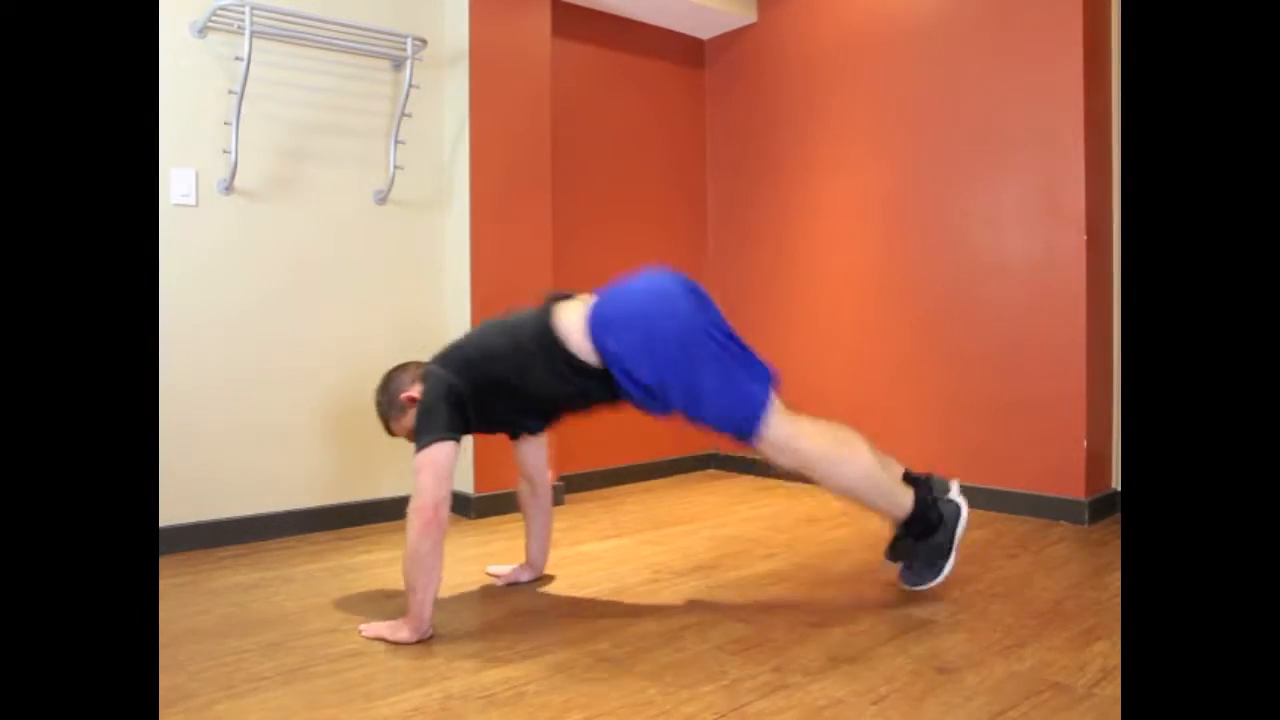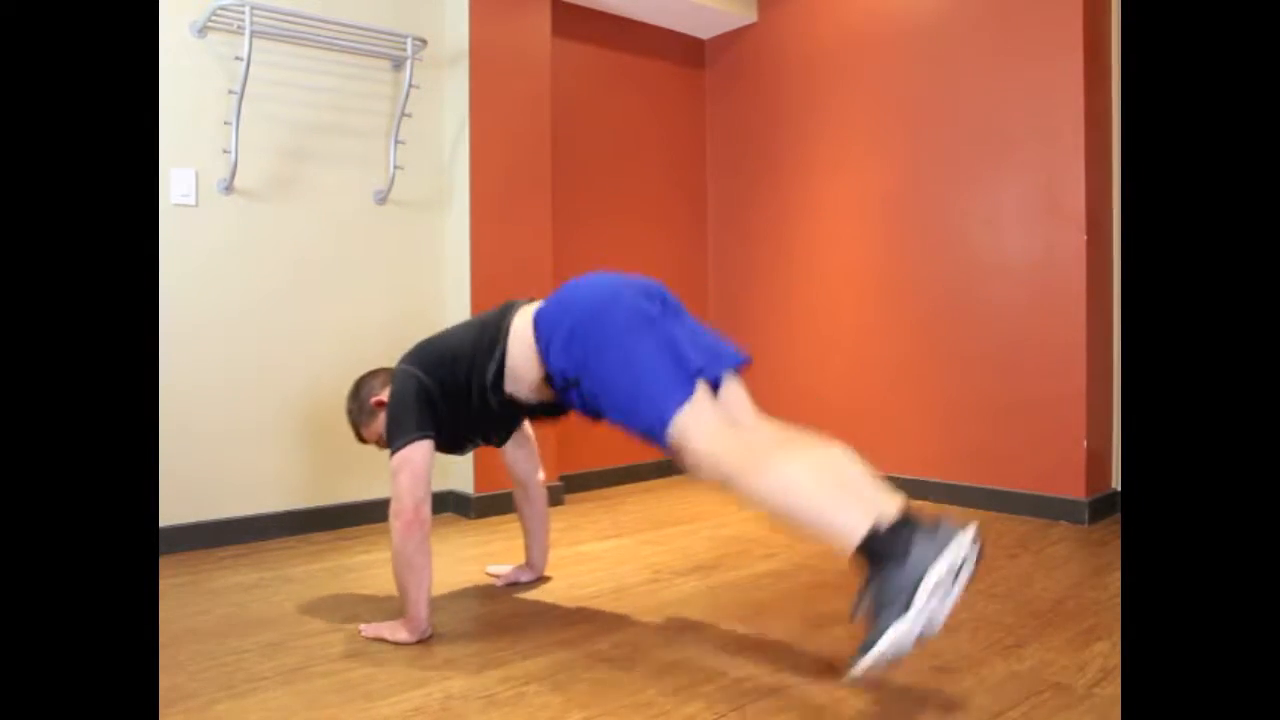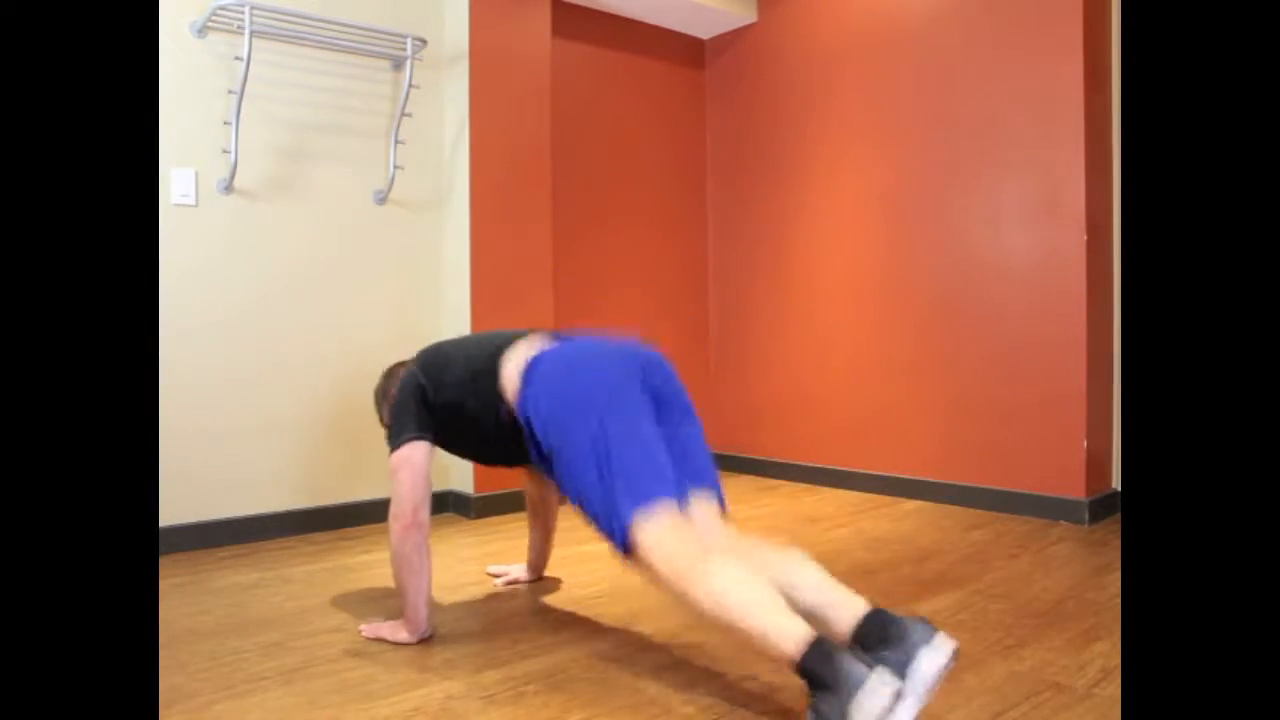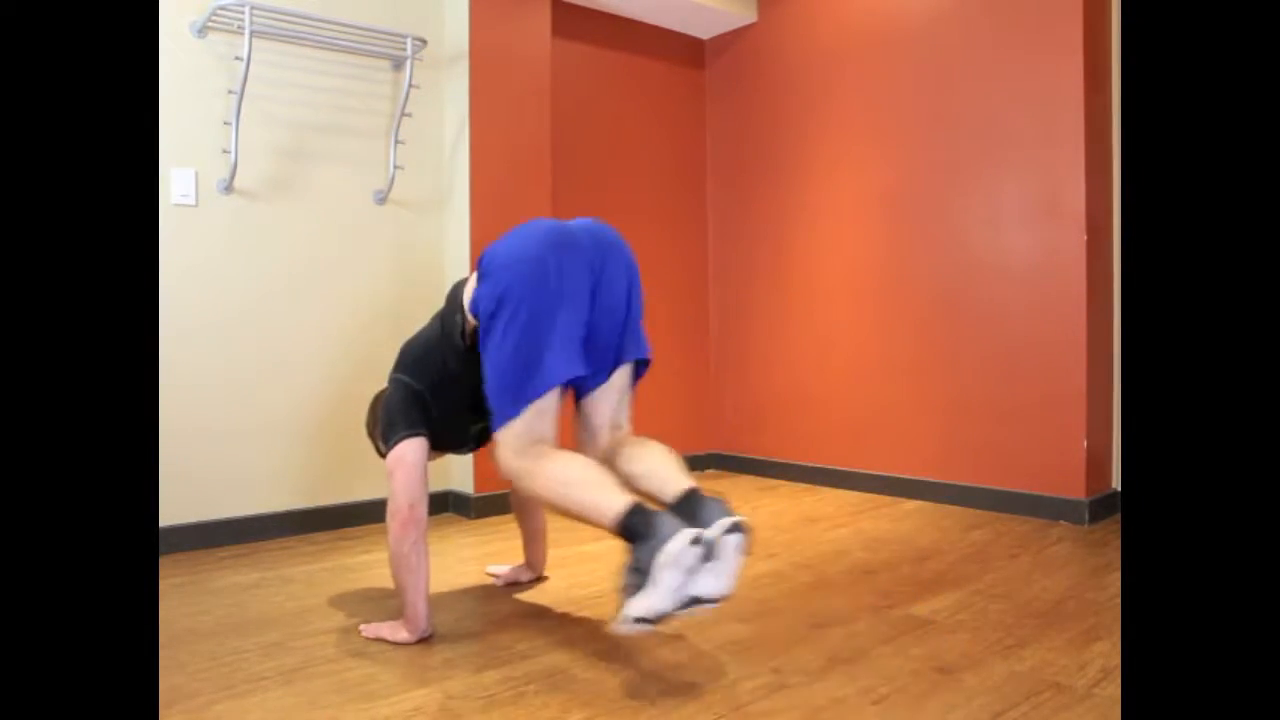
dt=0.3s
person 1, frame 1
left shoulder: (443, 391)
right shoulder: (481, 385)
left elbow: (429, 509)
right elbow: (536, 468)
left wrist: (415, 621)
right wrist: (533, 562)
left hip: (646, 325)
right hip: (654, 308)
left knee: (782, 442)
right knee: (779, 432)
left ankle: (928, 514)
right ankle: (919, 501)
person 1, frame 2
left shoulder: (411, 390)
right shoulder: (459, 391)
left elbow: (409, 511)
right elbow: (527, 471)
left wrist: (413, 621)
right wrist: (534, 563)
left hip: (585, 323)
right hip: (620, 304)
left knee: (719, 449)
right knee: (751, 432)
left ankle: (897, 559)
right ankle: (917, 541)
person 1, frame 3
left shoulder: (415, 391)
right shoulder: (459, 378)
left elbow: (409, 513)
right elbow: (539, 477)
left wrist: (414, 621)
right wrist: (535, 569)
left hip: (573, 386)
right hip: (635, 368)
left knee: (678, 557)
right knee: (717, 550)
right ankle: (889, 636)
person 1, frame 4
left shoulder: (405, 399)
left elbow: (406, 510)
left wrist: (414, 623)
right wrist: (534, 564)
left hip: (527, 266)
left knee: (524, 457)
right knee: (610, 444)
left ankle: (653, 536)
right ankle: (702, 518)
